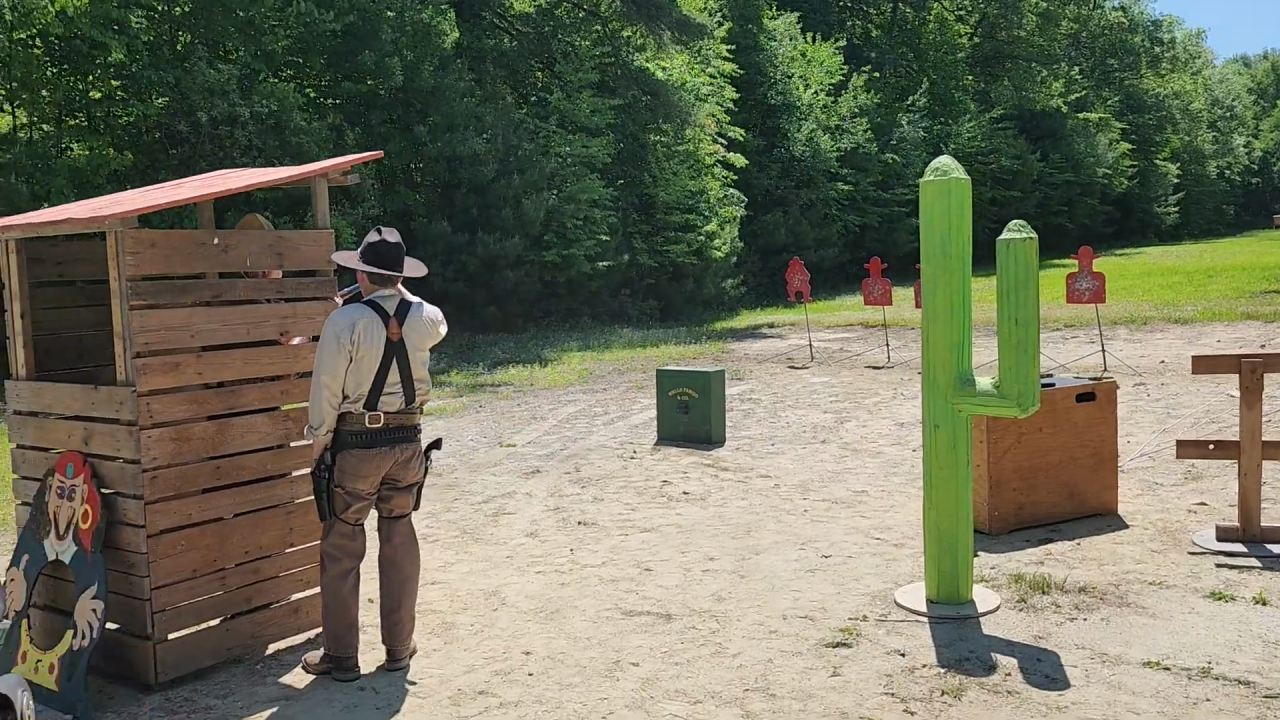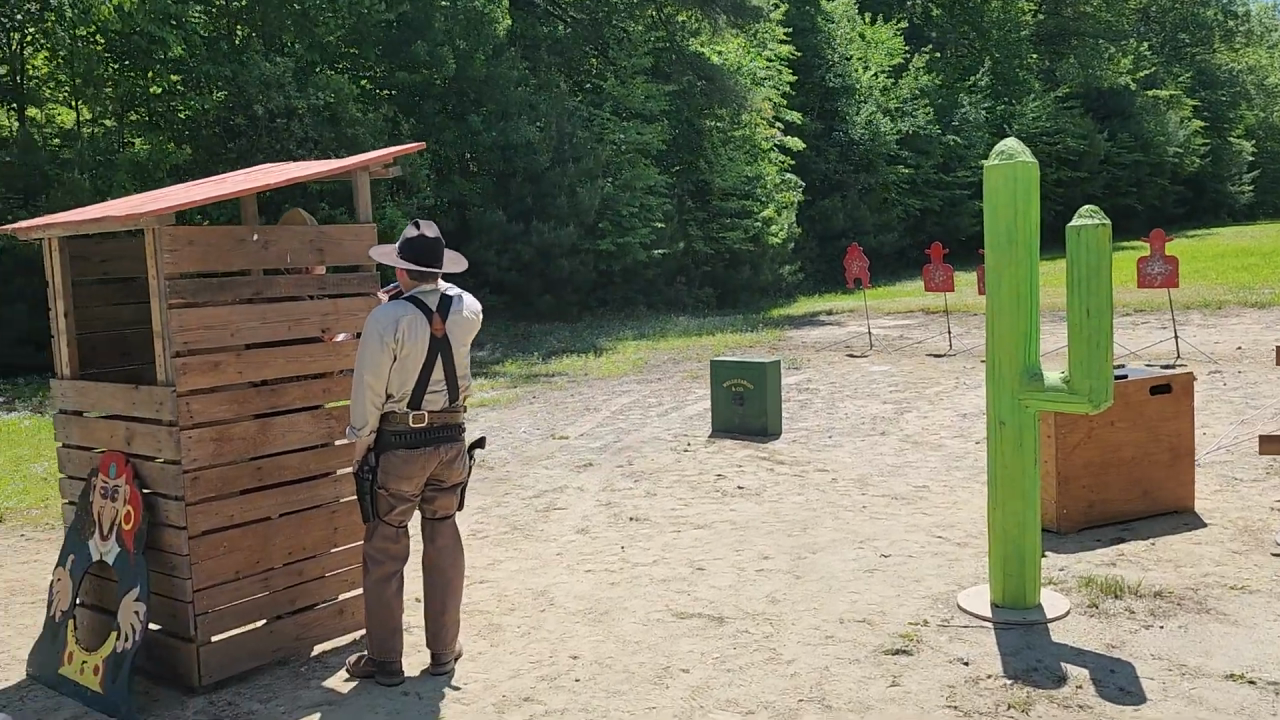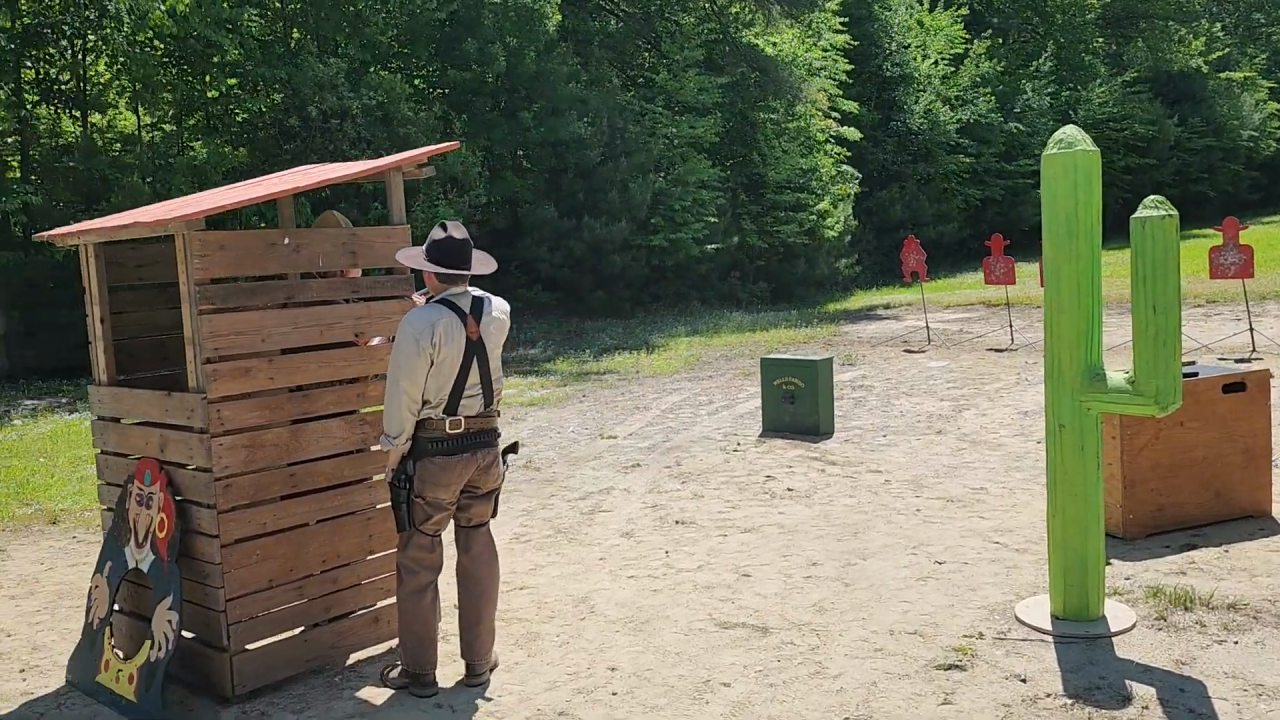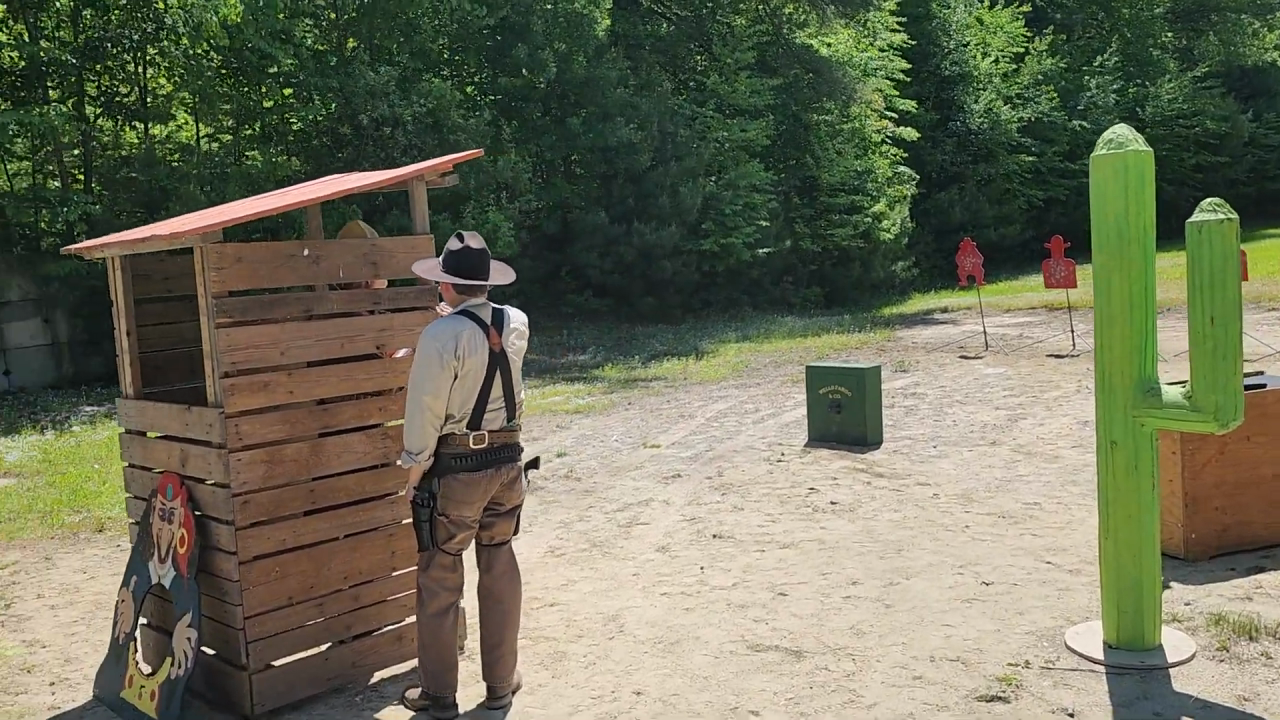
dt=0.3s
person 1, frame 1
left shoulder: (345, 320)
right shoulder: (426, 318)
left elbow: (326, 391)
left wrist: (318, 445)
right wrist: (399, 291)
left hip: (355, 444)
right hip: (406, 442)
left knee: (341, 550)
right knee: (400, 543)
left ankle: (341, 655)
right ankle: (399, 647)
person 1, frame 2
left shoulder: (387, 317)
right shoulder: (467, 310)
left elbow: (368, 391)
left wrist: (360, 445)
right wrist: (436, 282)
left hip: (399, 445)
right hip: (449, 441)
left knee: (384, 552)
right knee: (444, 544)
left ankle: (385, 659)
right ankle: (443, 650)
person 1, frame 3
left shoulder: (420, 322)
right shoulder: (497, 312)
left elbow: (403, 397)
left wrist: (394, 453)
right wrist: (456, 285)
left hip: (433, 452)
right hip: (484, 446)
left knee: (419, 560)
right knee: (478, 551)
left ankle: (419, 670)
right ankle: (478, 660)
person 1, frame 4
left shoulder: (441, 334)
right shoulder: (516, 324)
left elbow: (425, 412)
left wrist: (415, 471)
right wrist: (469, 303)
left hip: (455, 468)
right hip: (506, 461)
left knee: (440, 578)
right knee: (500, 569)
